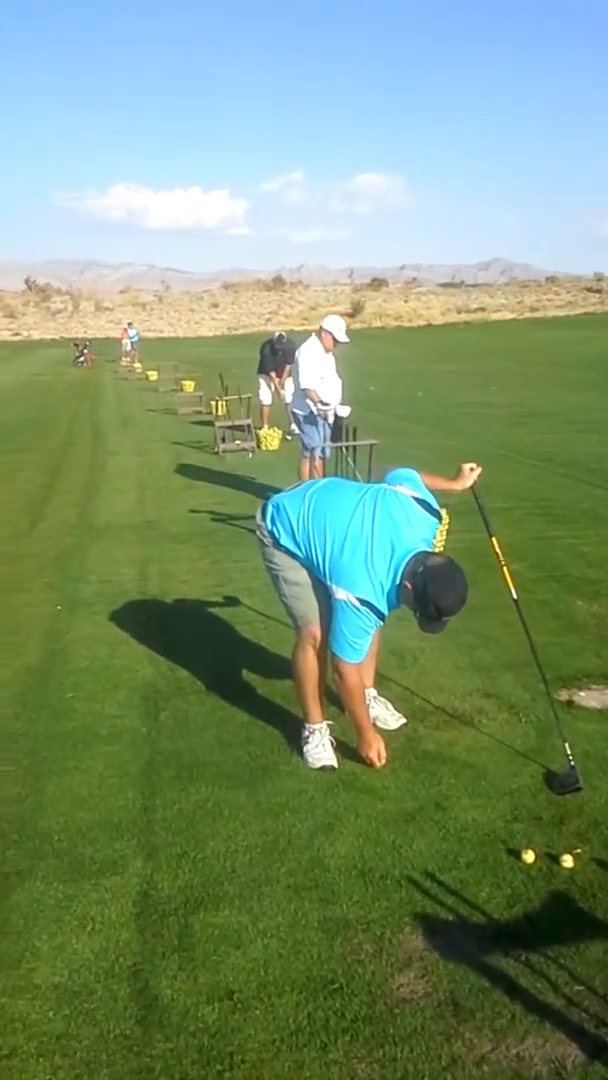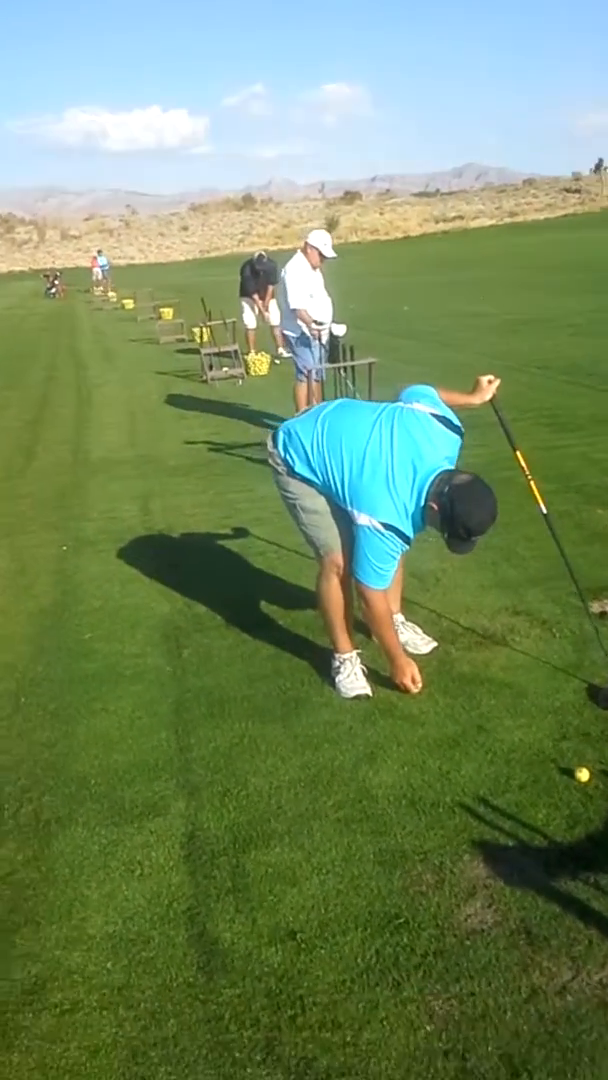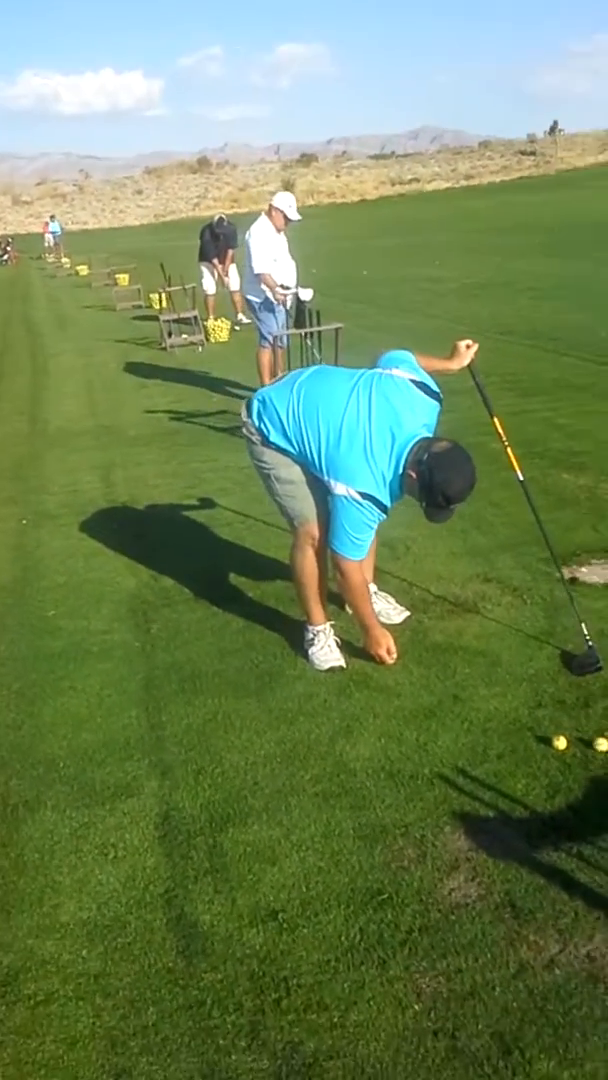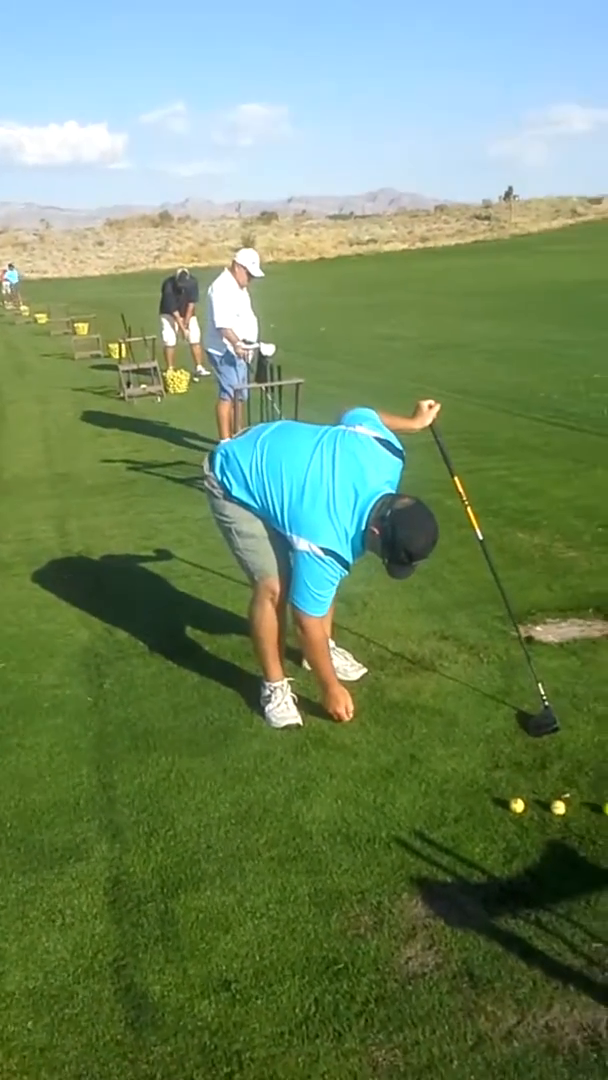
dt=0.2s
person 1, frame 1
left shoulder: (425, 515)
right shoulder: (362, 594)
left elbow: (402, 475)
right elbow: (345, 668)
left wrist: (455, 483)
right wrist: (366, 735)
right hip: (283, 532)
right knee: (315, 633)
left ankle: (367, 695)
right ankle: (314, 729)
person 1, frame 2
left shoulder: (448, 432)
right shoulder: (387, 518)
left elbow: (418, 392)
right elbow: (371, 595)
left wrist: (473, 397)
right wrist: (398, 662)
right hip: (297, 458)
right knee: (338, 560)
left ankle: (394, 620)
right ankle: (344, 658)
person 1, frame 3
left shoulder: (426, 398)
right shoulder: (364, 487)
left elbow: (396, 358)
right elbow: (346, 565)
left wrist: (451, 363)
right wrist: (373, 632)
right hip: (271, 427)
right knee: (313, 531)
left ankle: (367, 591)
right ankle: (317, 629)
person 1, frame 4
left shoulder: (389, 455)
right shoulder: (326, 543)
left elbow: (359, 415)
right elbow: (308, 621)
left wrist: (413, 422)
right wrist: (331, 689)
right hip: (233, 482)
right knee: (273, 586)
left ankle: (325, 648)
right ankle: (274, 687)
